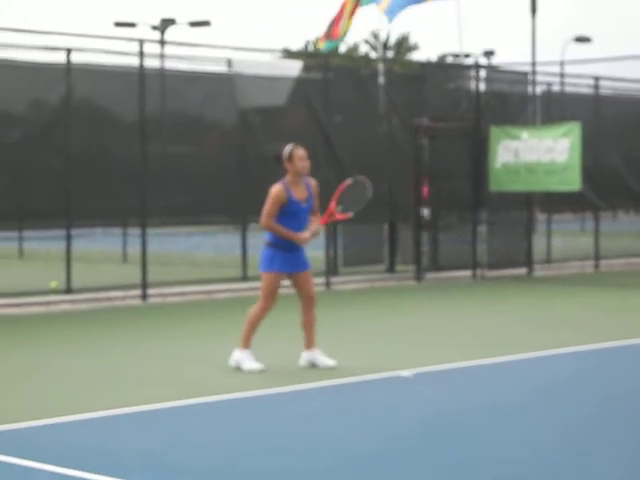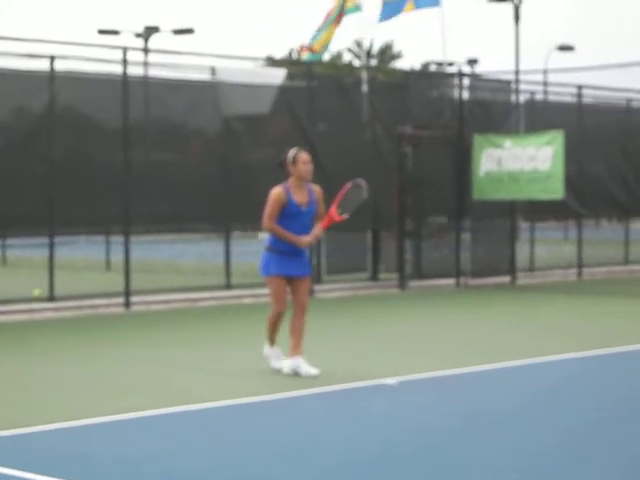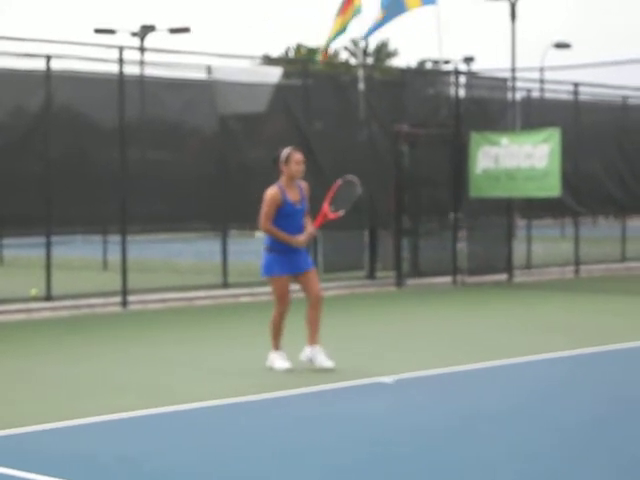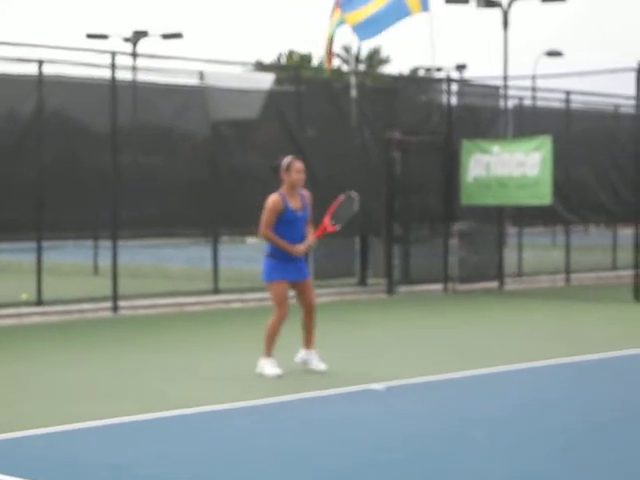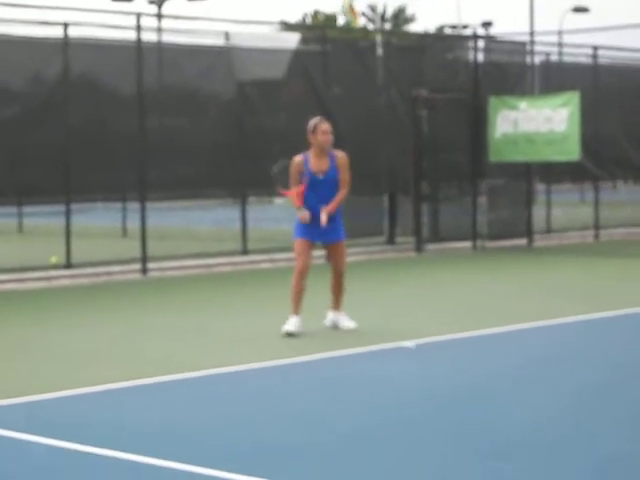
dt=0.4s
person 1, frame 1
left shoulder: (311, 185)
right shoulder: (279, 190)
right elbow: (266, 222)
left wrist: (313, 227)
right wrist: (295, 236)
left hip: (297, 253)
right hip: (276, 252)
left knee: (309, 299)
right knee: (266, 303)
left ankle: (310, 351)
right ankle: (242, 353)
person 1, frame 2
left shoulder: (316, 191)
right shoulder: (279, 192)
left elbow: (319, 219)
right elbow: (268, 224)
left wrist: (315, 232)
right wrist: (296, 239)
left hip: (300, 258)
right hip: (277, 257)
left knee: (301, 307)
right knee: (279, 307)
left ankle: (295, 358)
right ankle: (270, 346)
person 1, frame 3
left shoulder: (303, 187)
right shoulder: (274, 193)
right elbow: (264, 225)
left wrist: (309, 228)
right wrist: (292, 239)
left hip: (300, 253)
right hip: (278, 255)
left knee: (316, 297)
right knee: (282, 305)
left ankle: (313, 349)
right ankle: (275, 353)
person 1, frame 4
left shoulder: (305, 196)
right shoulder: (275, 200)
right elbow: (264, 231)
left wrist: (308, 240)
right wrist: (291, 248)
left hip: (298, 261)
right hip: (277, 262)
left knee: (310, 306)
right knee: (281, 311)
left ankle: (307, 351)
right ankle: (266, 359)
person 1, frame 5
left shoulder: (340, 157)
right shoulder: (299, 161)
left elbow: (344, 189)
left wrist: (328, 210)
right wrist: (301, 210)
left hip: (332, 223)
right hip: (305, 224)
left knee: (339, 270)
right knee: (301, 268)
left ankle: (335, 314)
right ankle: (295, 318)
